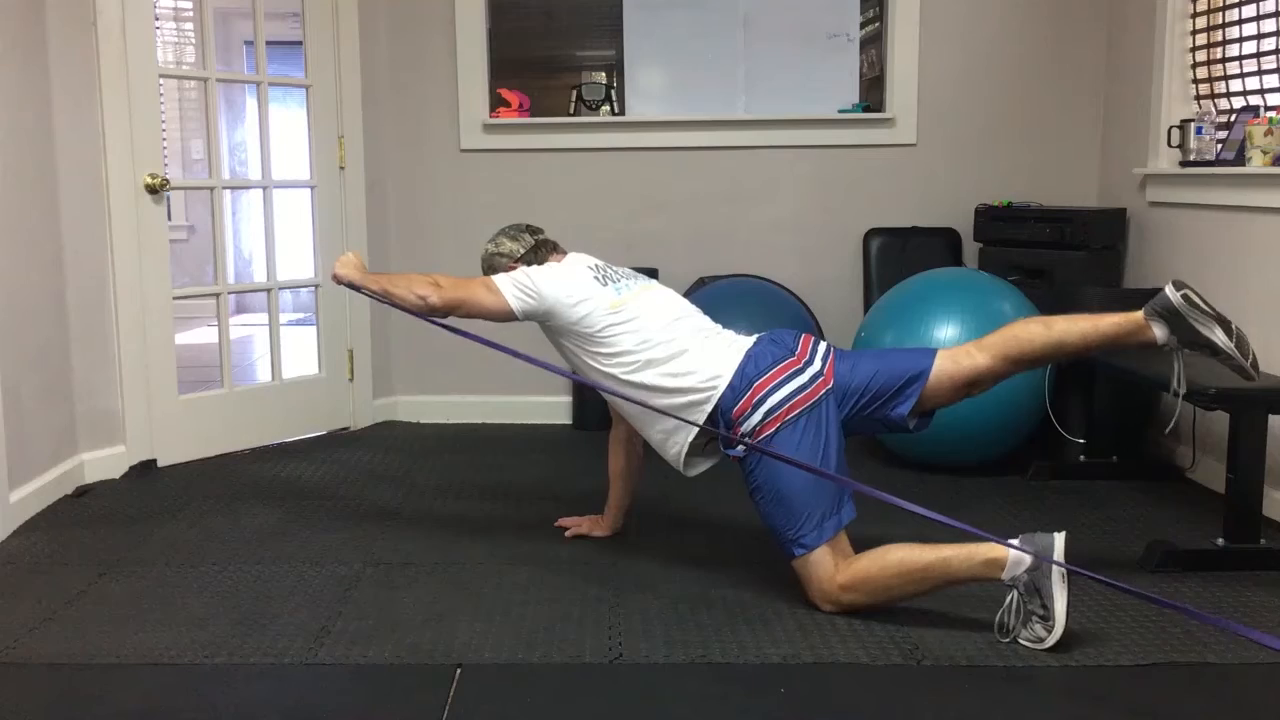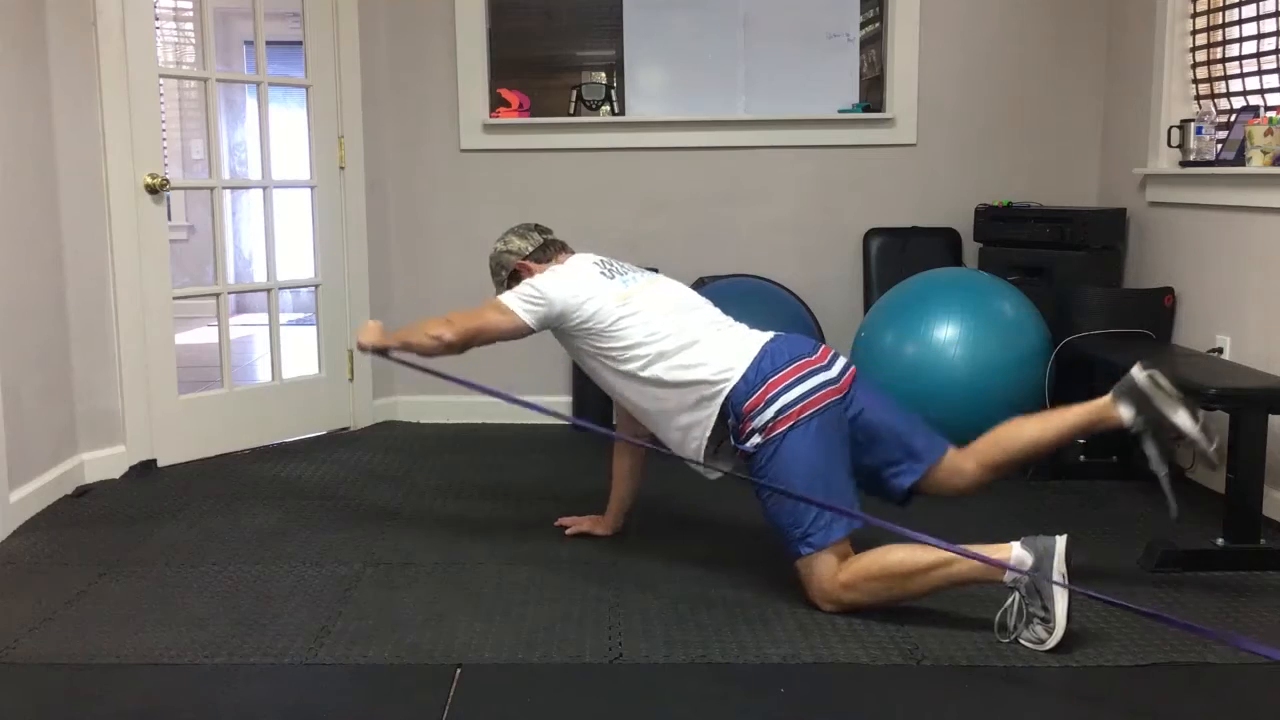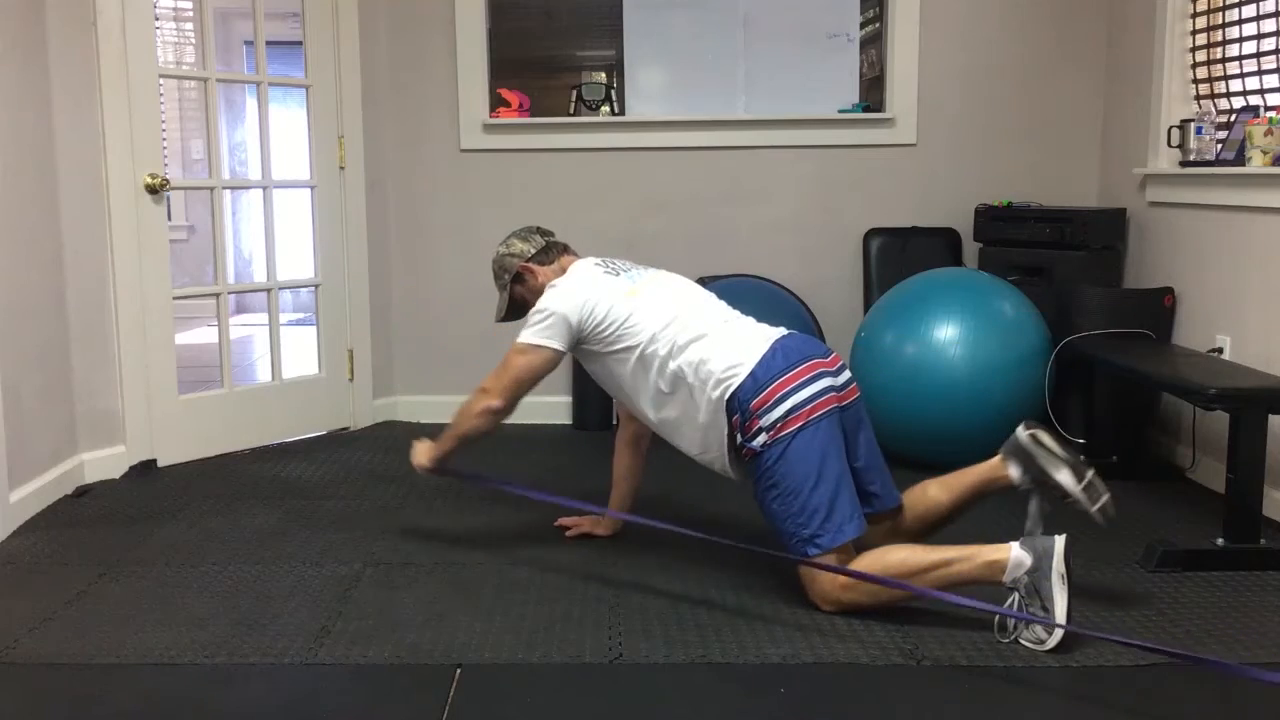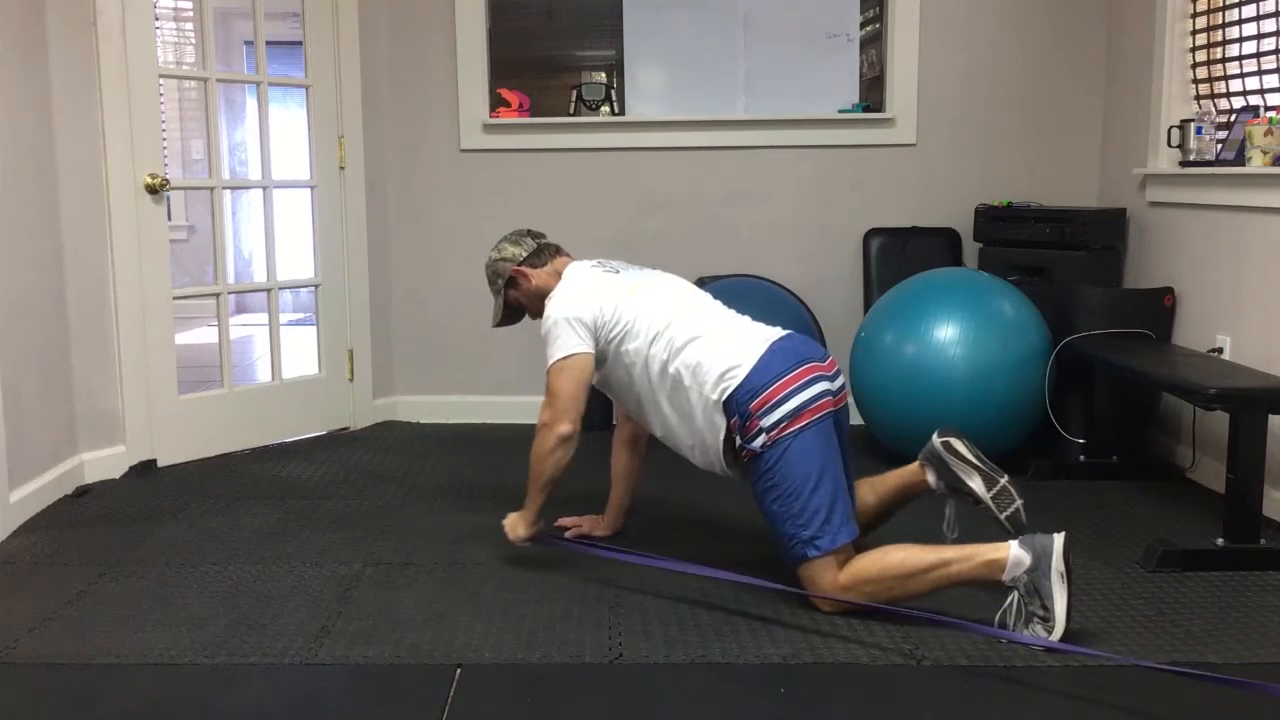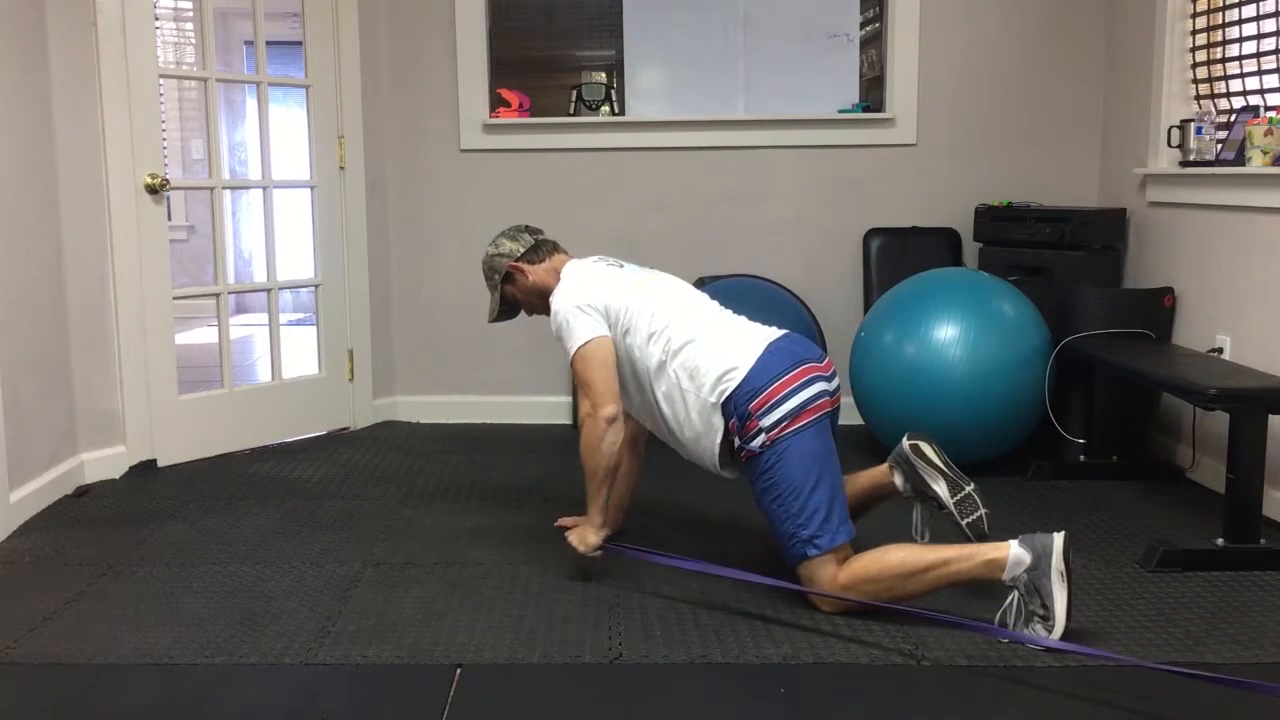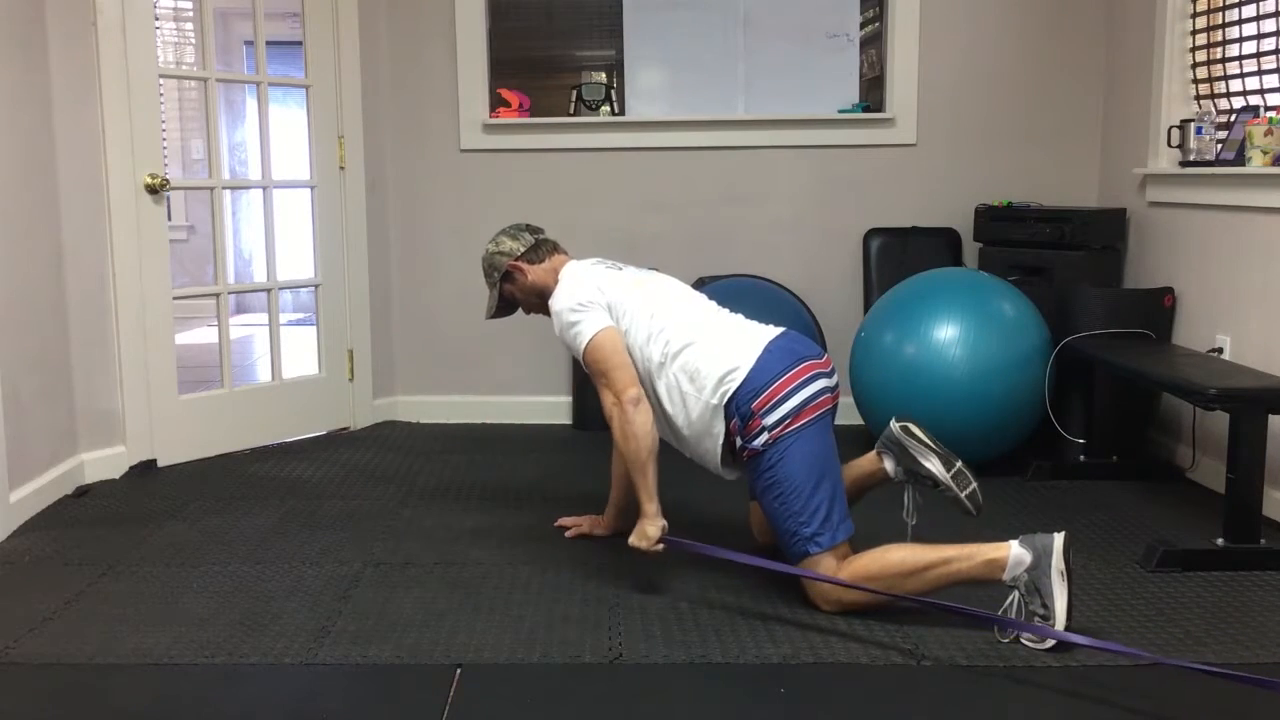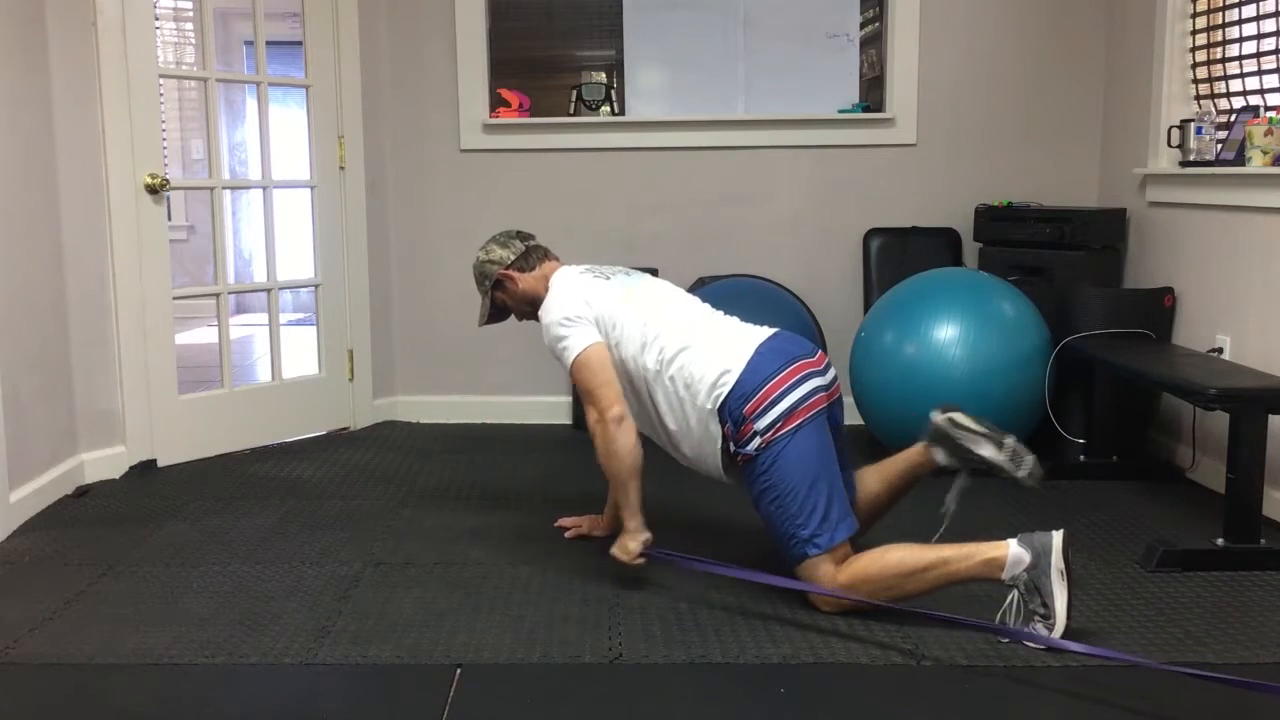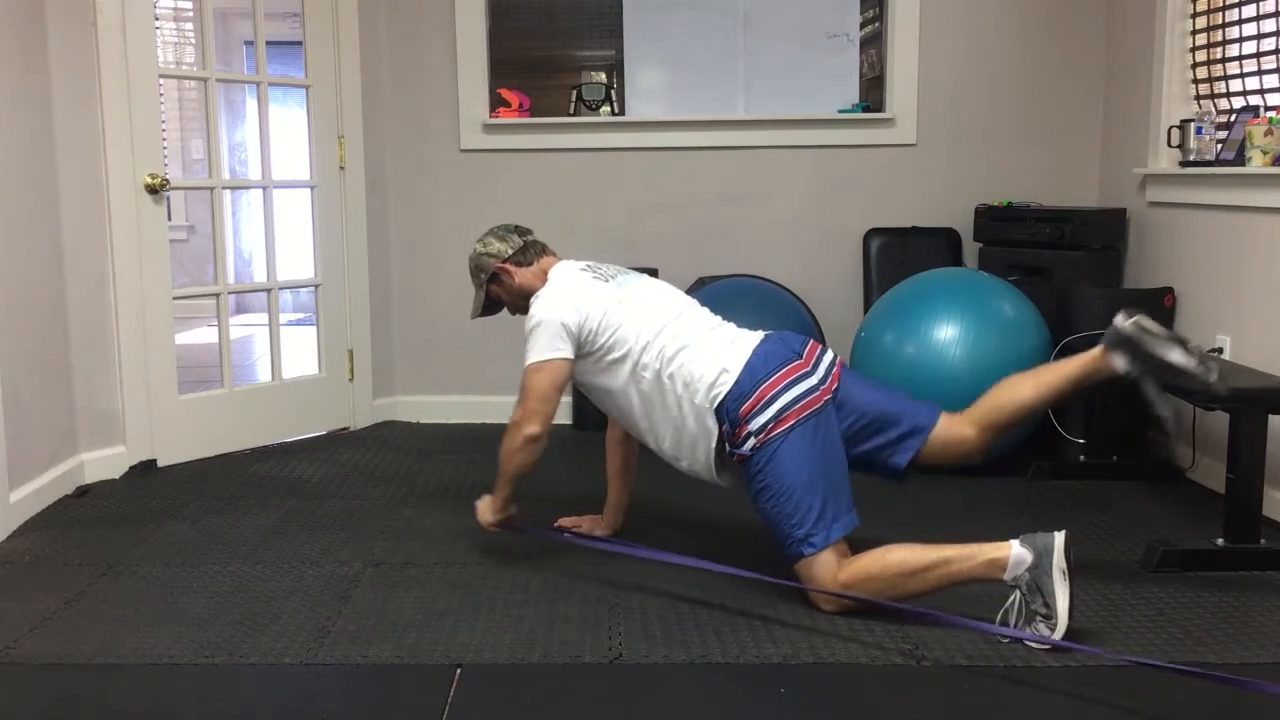
dt=0.4s
person 1, frame 1
left shoulder: (550, 287)
right shoulder: (606, 279)
left elbow: (435, 297)
right elbow: (628, 419)
left wrist: (360, 278)
right wrist: (609, 517)
left hip: (765, 404)
right hip: (797, 361)
left knee: (834, 580)
right knee: (983, 359)
left ankle: (1011, 558)
right ankle: (1158, 321)
person 1, frame 2
left shoulder: (557, 288)
right shoulder: (613, 281)
left elbow: (452, 333)
right elbow: (633, 418)
left wrist: (383, 338)
right wrist: (609, 518)
left hip: (772, 406)
right hip: (806, 367)
left knee: (836, 583)
right knee: (960, 470)
left ankle: (1012, 559)
right ankle: (1122, 405)
person 1, frame 3
left shoulder: (565, 299)
right shoulder: (619, 283)
left elbow: (494, 400)
right elbow: (634, 420)
left wrist: (436, 450)
right wrist: (609, 517)
left hip: (777, 405)
right hip: (812, 368)
left knee: (836, 585)
right knee: (889, 527)
left ankle: (1016, 560)
right ankle: (1011, 464)
person 1, frame 4
left shoulder: (568, 305)
right shoulder: (615, 284)
left elbow: (559, 429)
right elbow: (633, 420)
left wrist: (528, 516)
right wrist: (608, 520)
left hip: (771, 406)
right hip: (805, 369)
left knee: (833, 583)
right knee: (836, 527)
left ankle: (1017, 558)
right ankle: (930, 470)
person 1, frame 5
left shoulder: (572, 298)
right shoulder: (607, 278)
left elbow: (604, 415)
right elbow: (634, 416)
left wrist: (592, 521)
right wrist: (613, 517)
left hip: (768, 405)
right hip: (798, 367)
left knee: (832, 584)
right knee: (805, 519)
left ankle: (1016, 557)
right ankle: (897, 474)
person 1, frame 6
left shoulder: (571, 297)
right shoulder: (607, 280)
left elbow: (628, 404)
right elbow: (633, 405)
left wrist: (649, 512)
right wrist: (610, 518)
left hip: (767, 402)
right hip: (794, 365)
left knee: (832, 582)
right knee: (770, 530)
left ankle: (1018, 558)
right ankle: (888, 459)
person 1, frame 7
left shoulder: (561, 308)
right shoulder: (602, 283)
left elbow: (613, 420)
right elbow: (624, 414)
left wrist: (633, 527)
right wrist: (605, 518)
left hip: (764, 407)
right hip: (796, 363)
left knee: (832, 582)
right knee: (844, 513)
left ankle: (1015, 556)
right ankle: (933, 451)
person 1, frame 8
left shoulder: (552, 308)
right shoulder: (602, 281)
left elbow: (529, 431)
right elbow: (627, 412)
left wrist: (498, 501)
right wrist: (610, 518)
left hip: (765, 412)
right hip: (795, 367)
left knee: (834, 581)
right knee: (966, 434)
left ankle: (1010, 559)
right ankle: (1111, 356)
